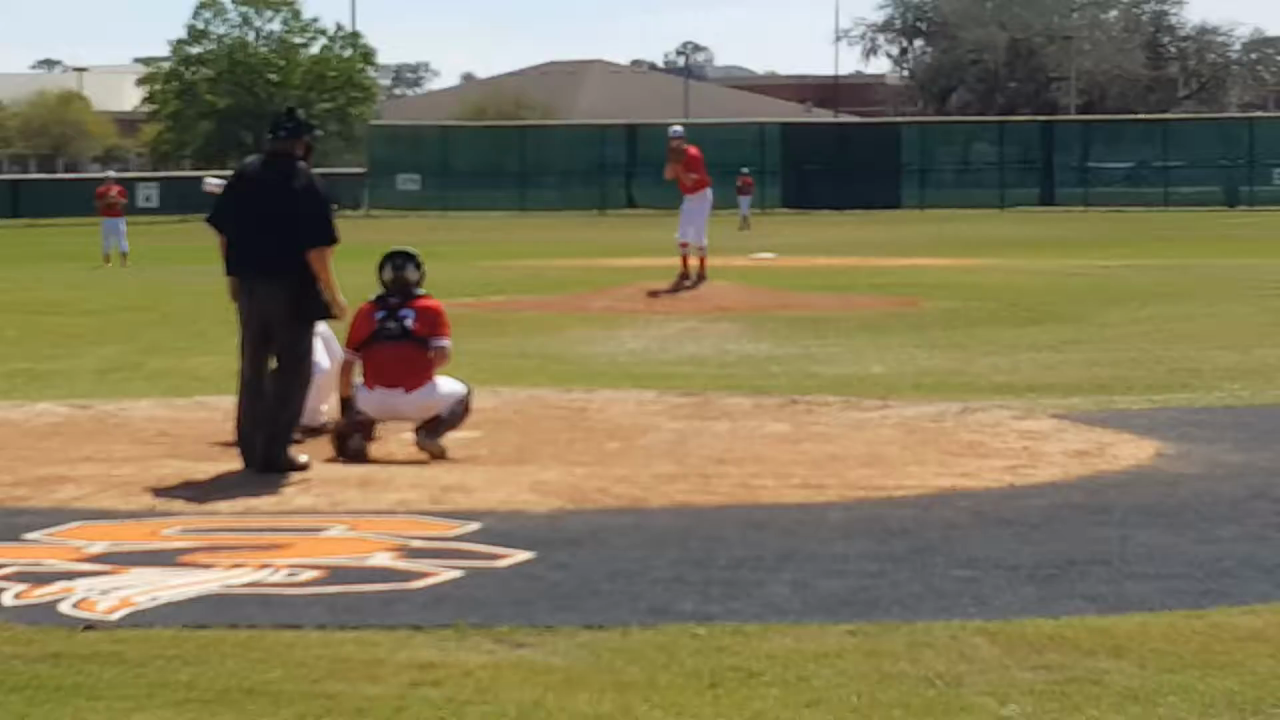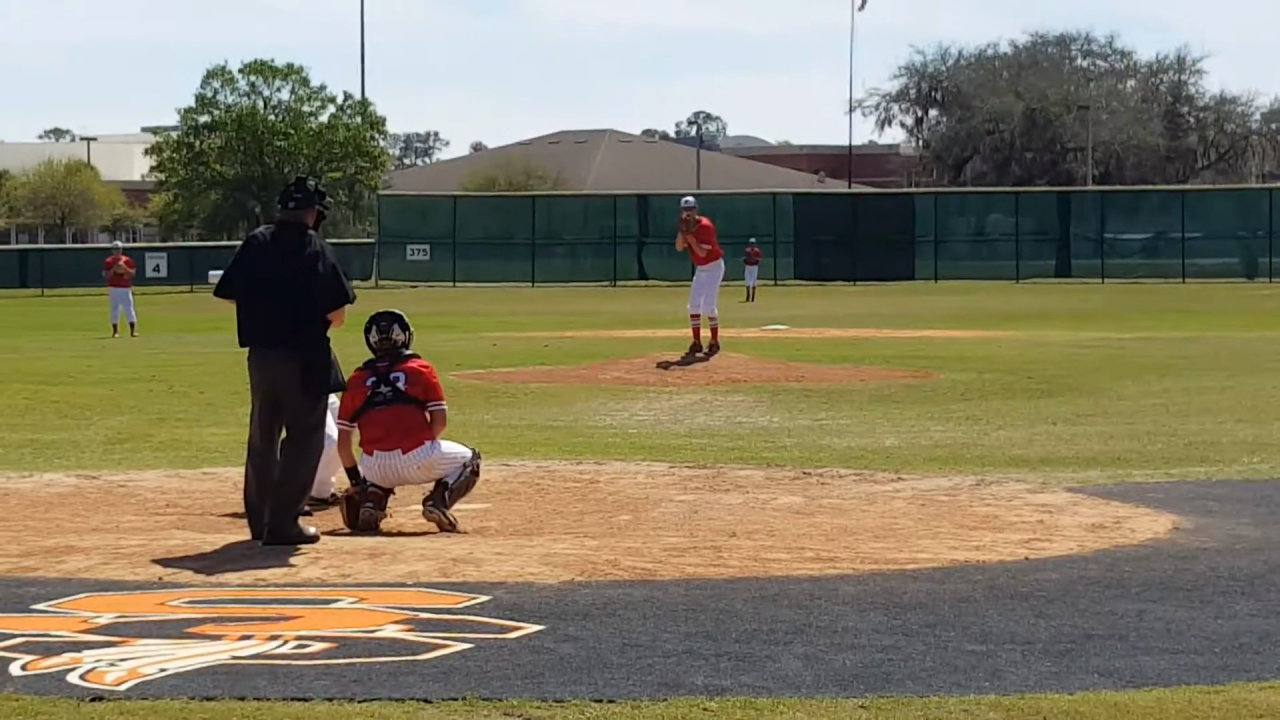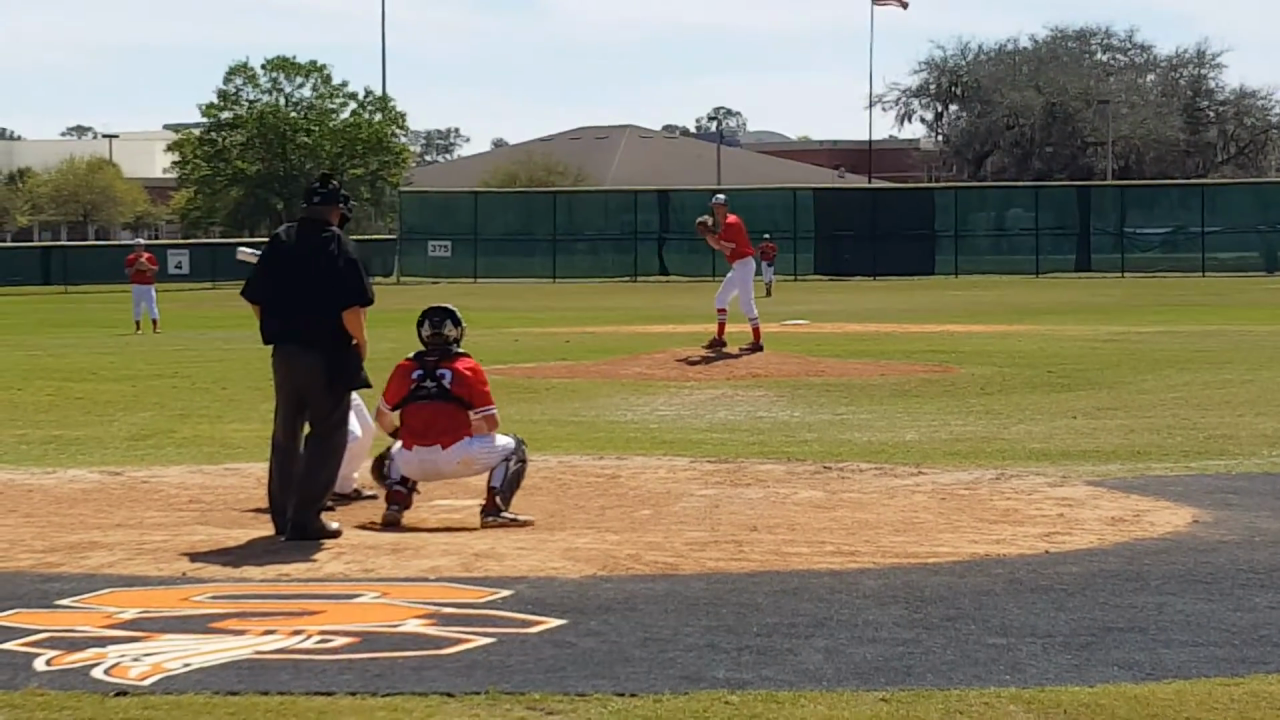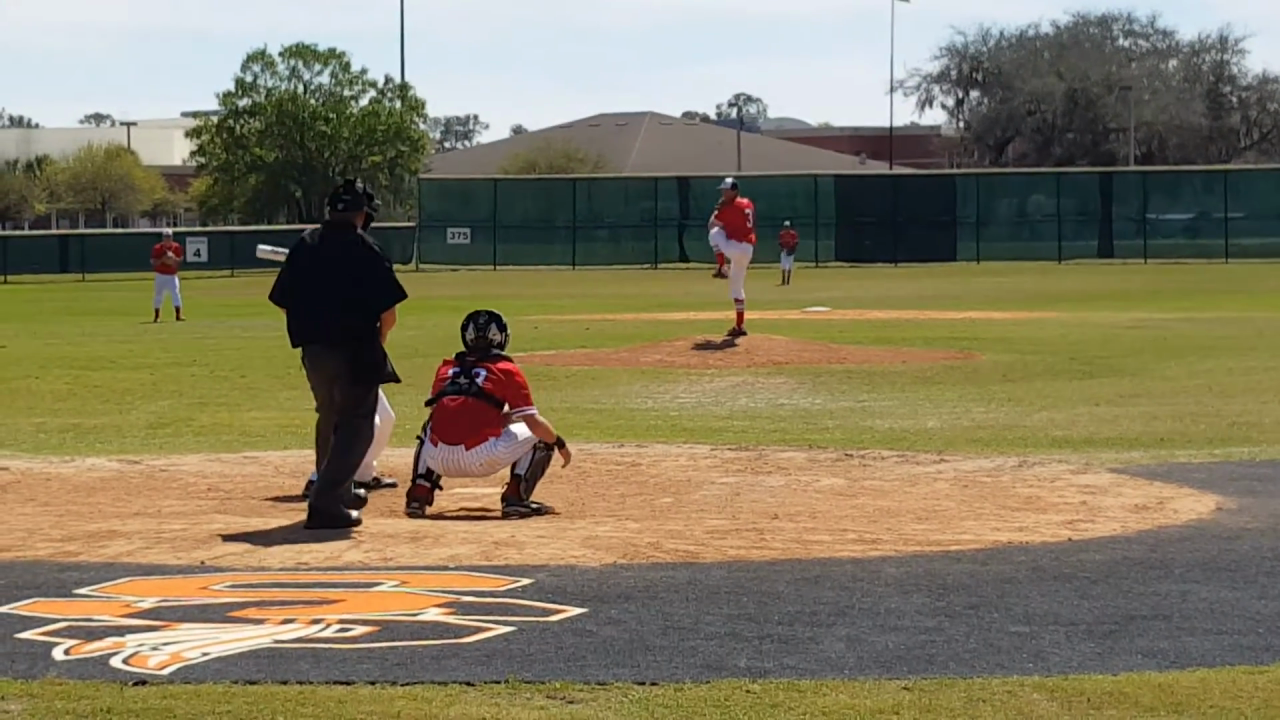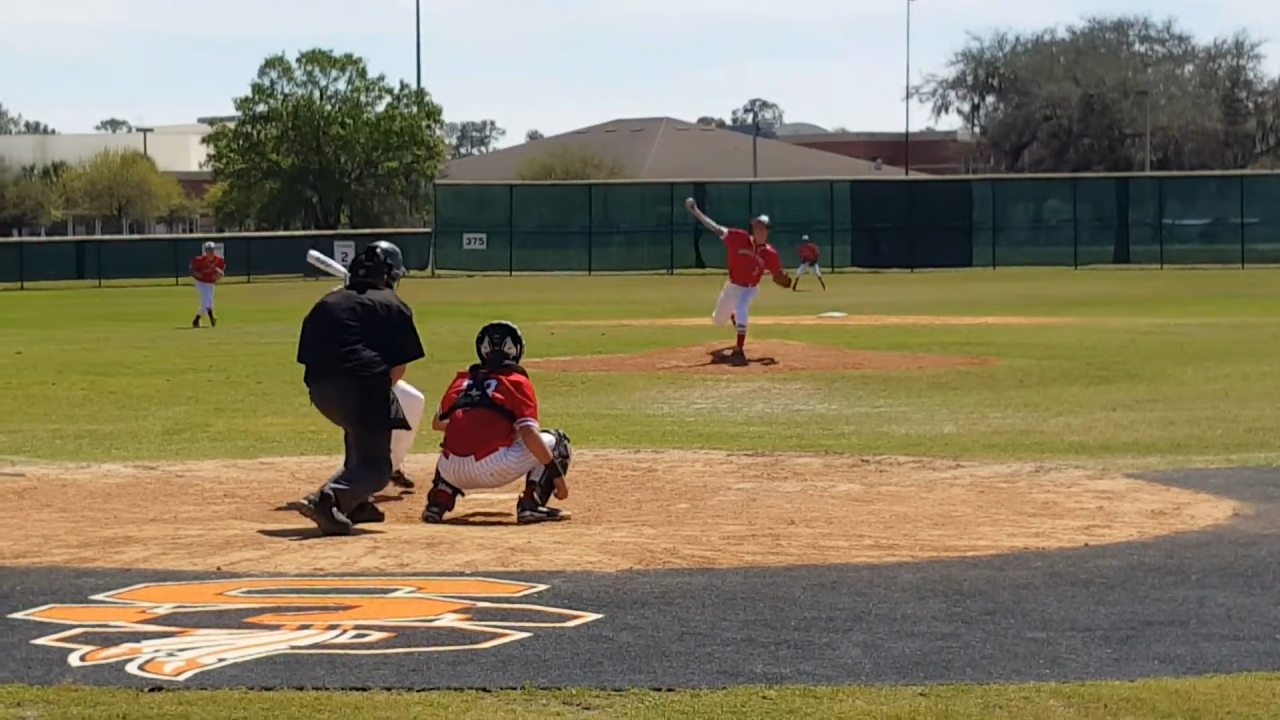
dt=0.7s
person 1, frame 1
left shoulder: (245, 173)
right shoulder: (303, 180)
left elbow: (224, 233)
right elbow: (316, 247)
left wrist: (235, 275)
right wrist: (332, 292)
left hip: (249, 285)
right hip: (290, 288)
left knee: (253, 367)
right knee: (292, 369)
left ankle: (252, 448)
right ankle: (273, 452)
person 1, frame 2
left shoulder: (255, 242)
right shoulder: (315, 248)
left elbow: (230, 293)
right elbow: (336, 313)
right wrist: (326, 317)
left hip: (261, 354)
right hip: (304, 358)
left knee: (262, 438)
right knee: (303, 439)
left ankle: (260, 520)
right ankle: (282, 523)
person 1, frame 3
left shoulder: (279, 240)
right shoulder: (338, 245)
left elbow: (256, 301)
right elbow: (351, 309)
right wrist: (361, 340)
left hip: (285, 352)
right hip: (328, 354)
left knee: (286, 435)
right knee: (327, 436)
left ankle: (283, 514)
right ankle: (305, 518)
person 1, frame 4
left shoulder: (305, 243)
right shoulder: (364, 248)
left elbow: (282, 301)
right elbow: (388, 312)
right wrist: (380, 335)
left hip: (313, 349)
right hip: (355, 351)
left knee: (330, 420)
right knee: (355, 427)
left ankle: (336, 493)
right ankle: (326, 505)
person 1, frame 5
left shoulder: (326, 302)
right shoulder: (392, 305)
left elbow: (308, 356)
right elbow: (400, 366)
right wrist: (381, 386)
left hip: (320, 388)
right hip: (363, 386)
left knee: (359, 433)
right knee: (375, 466)
left ankle: (354, 503)
right ankle: (330, 498)
person 2, frame 1
left shoulder: (366, 312)
right shoulder: (430, 308)
left elbow: (346, 370)
right elbow: (442, 354)
left wrist: (346, 412)
left hip: (374, 403)
right hip: (419, 400)
left knee: (357, 391)
right knee: (461, 394)
left ankle: (357, 434)
right ankle: (430, 432)
person 2, frame 2
left shoulder: (357, 379)
right shoulder: (421, 369)
left elbow: (343, 442)
right elbow: (440, 420)
left wrist: (355, 481)
left hip: (376, 469)
right hip: (418, 459)
right knee: (470, 460)
left ankle: (370, 503)
right ankle: (439, 500)
person 2, frame 3
left shoulder: (405, 368)
right shoulder: (469, 367)
left elbow: (381, 416)
right elbow: (491, 423)
left wrist: (396, 435)
right wrist: (480, 434)
left hip: (415, 463)
right hip: (456, 455)
left knee: (398, 453)
right knee: (514, 448)
left ankle: (395, 503)
right ankle: (494, 509)
person 2, frame 4
left shoulder: (446, 368)
right shoulder: (507, 370)
right elbow: (533, 422)
right wrist: (560, 444)
left hip: (439, 459)
right hip: (483, 457)
left knee: (432, 426)
right knee: (542, 436)
left ankle: (418, 496)
right ankle: (516, 499)
person 2, frame 5
left shoulder: (461, 380)
right shoulder: (518, 381)
left elbow: (438, 424)
right elbow: (529, 434)
right wrist: (556, 472)
left hip: (452, 472)
right hip: (494, 469)
right knee: (557, 441)
left ankle: (438, 501)
right ankle: (532, 504)
